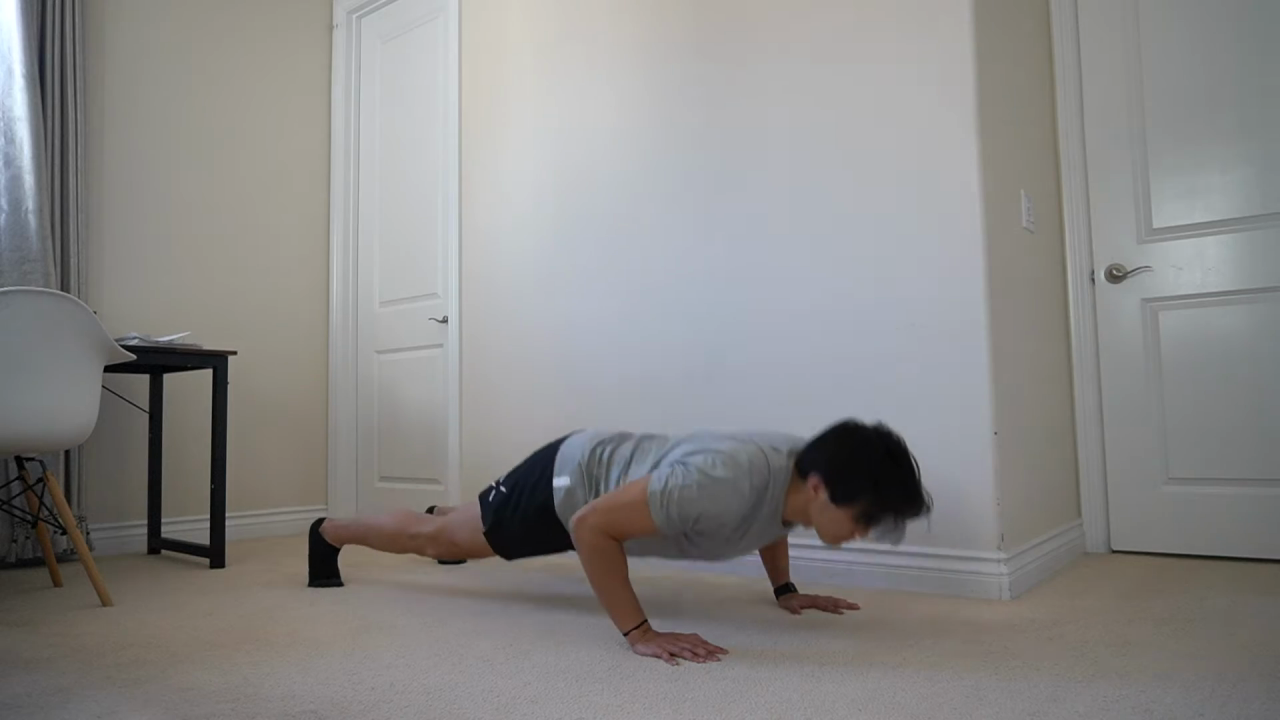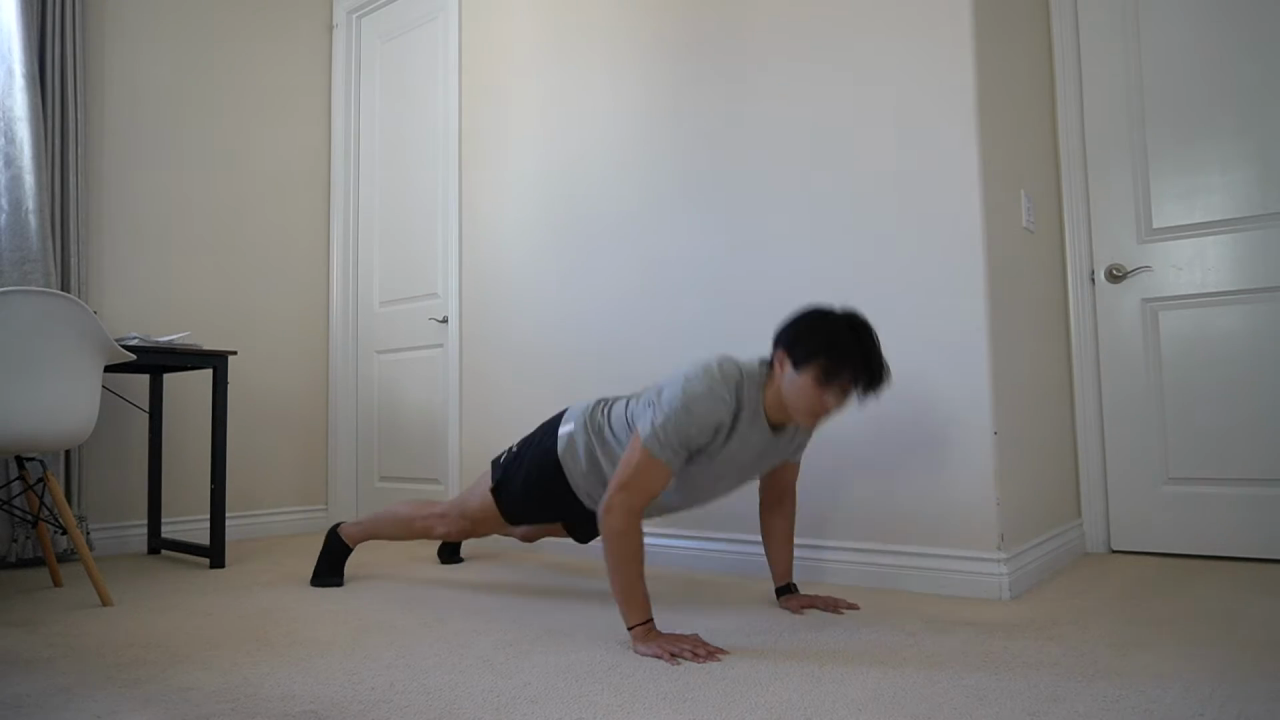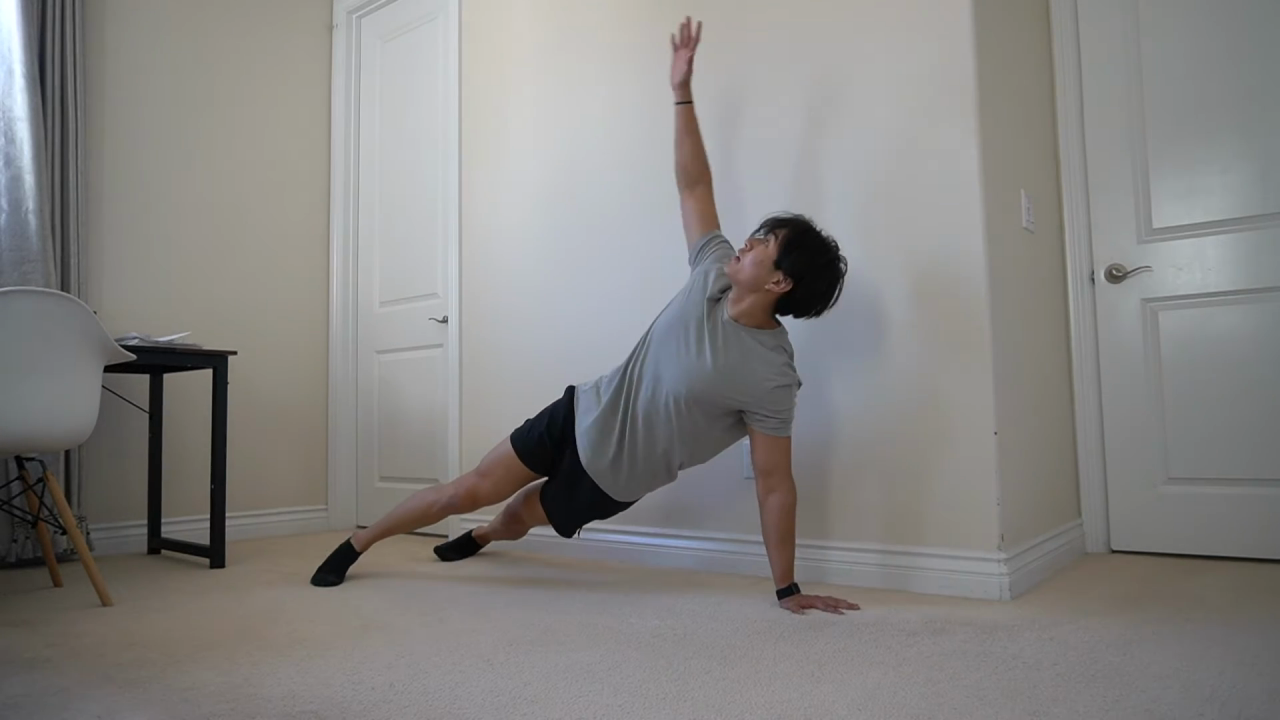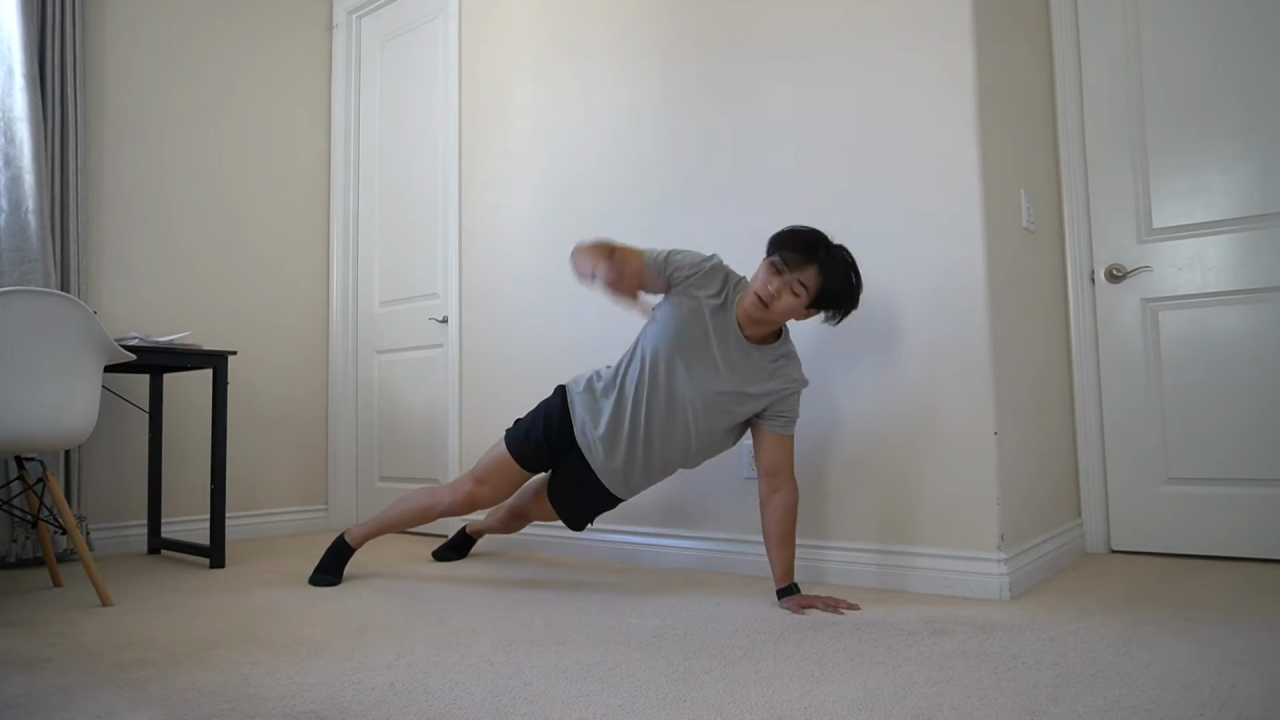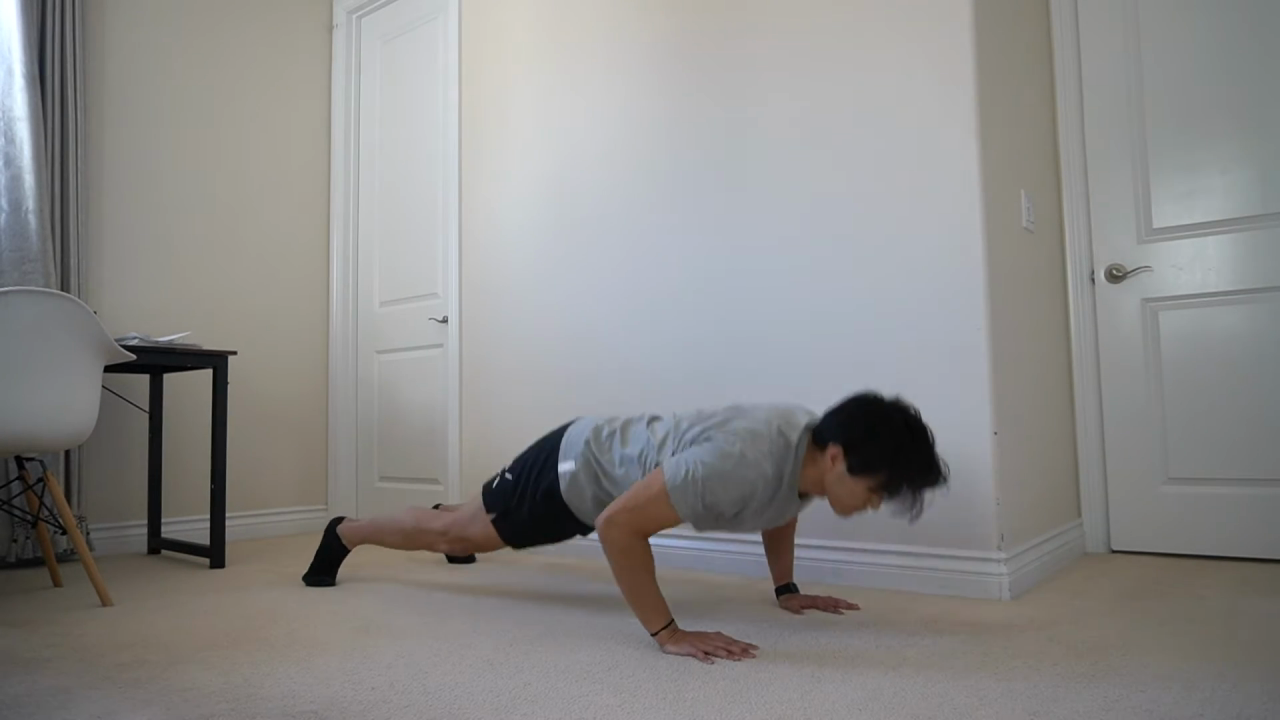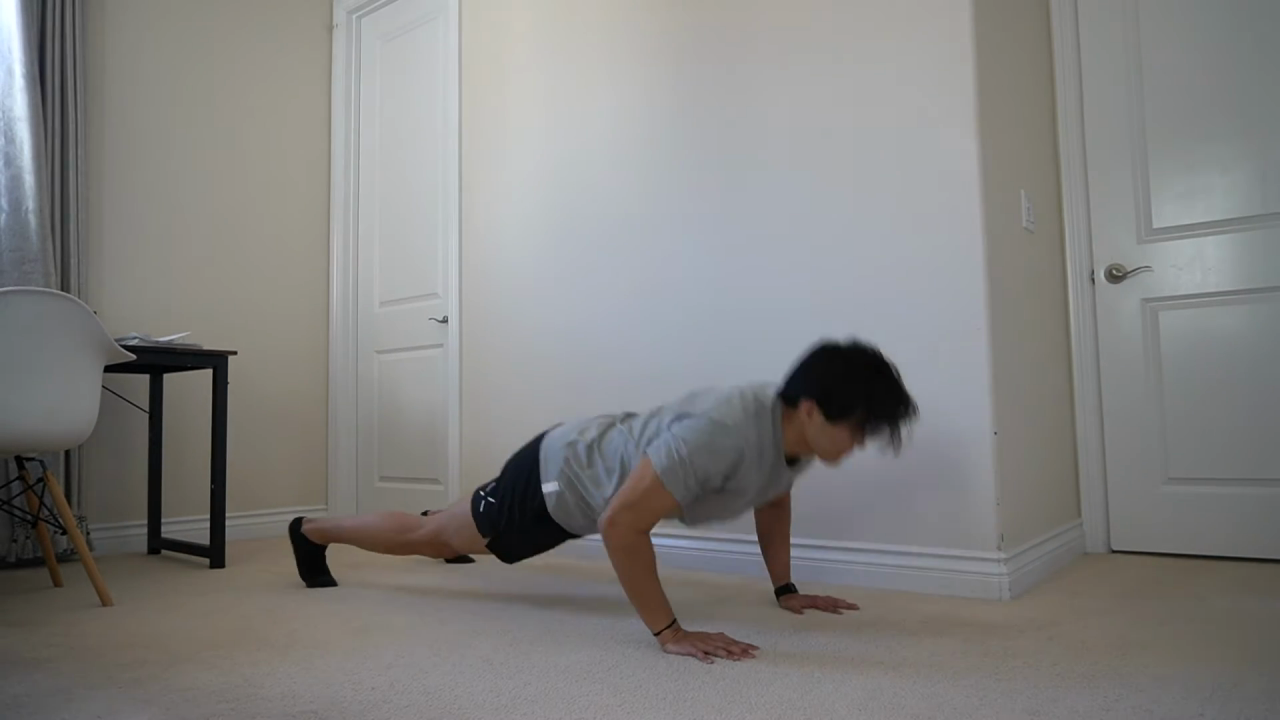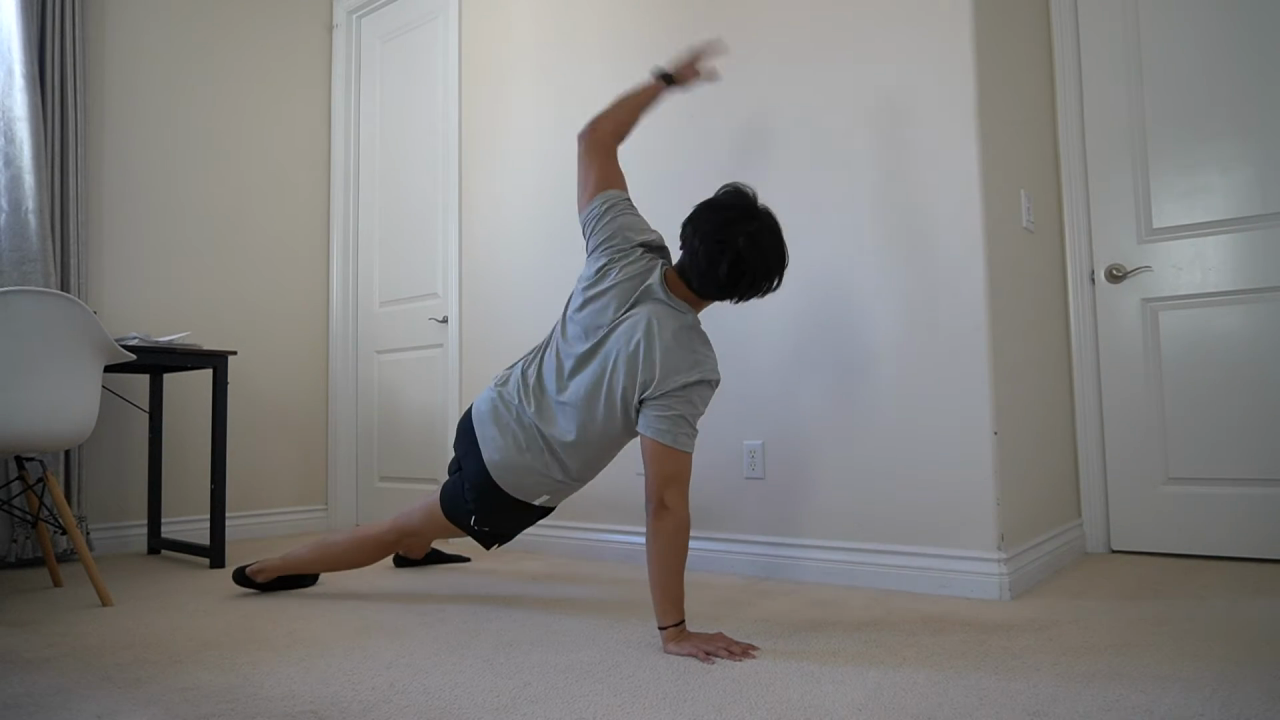
dt=0.7s
person 1, frame 1
left shoulder: (800, 469)
right shoulder: (728, 482)
right elbow: (591, 528)
left wrist: (785, 590)
right wrist: (639, 632)
left hip: (603, 475)
right hip: (569, 483)
right knee: (442, 542)
left ankle: (444, 509)
right ankle: (329, 533)
person 1, frame 2
left shoulder: (799, 417)
right shoulder: (707, 393)
left elbow: (778, 491)
right elbow: (618, 508)
left wrist: (786, 587)
right wrist: (641, 627)
left hip: (615, 477)
right hip: (573, 450)
left knee: (528, 529)
right knee: (458, 518)
left ankle: (471, 534)
right ankle: (346, 534)
person 1, frame 3
left shoulder: (771, 375)
right shoulder: (717, 275)
left elbow: (775, 484)
right elbow: (693, 183)
left wrist: (787, 589)
right wrist: (682, 91)
left hip: (613, 480)
right hip: (583, 417)
left knee: (518, 518)
right knee: (467, 492)
left ankle: (477, 538)
right ankle: (356, 544)
person 1, frame 4
left shoulder: (783, 380)
right shoulder: (704, 278)
left elbow: (777, 484)
right elbow: (588, 252)
left wrist: (786, 588)
right wrist: (605, 266)
left hip: (611, 474)
right hip: (581, 411)
left knee: (518, 513)
right knee: (466, 493)
left ankle: (473, 532)
right ankle: (350, 538)
person 1, frame 5
left shoulder: (812, 445)
right shoulder: (746, 462)
left elbow: (778, 506)
right elbow: (618, 527)
left wrist: (787, 589)
right wrist: (667, 632)
left hip: (609, 470)
right hip: (576, 468)
right knee: (457, 535)
left ankle: (447, 506)
right ankle: (344, 533)
person 1, frame 6
left shoulder: (789, 431)
right shoulder: (722, 431)
left elbow: (772, 505)
right elbow: (620, 520)
left wrist: (787, 588)
right wrist: (668, 630)
left hip: (587, 461)
right hip: (559, 476)
right knee: (429, 537)
left ankle: (451, 519)
right ankle: (314, 533)
person 1, frame 7
left shoulder: (625, 257)
right shoulder: (684, 369)
left elbow: (593, 136)
right elbow: (666, 504)
left wrist: (665, 79)
right wrist: (673, 631)
left hip: (489, 419)
right hip: (515, 484)
right knee: (401, 530)
left ankle: (415, 551)
right ankle: (264, 569)
